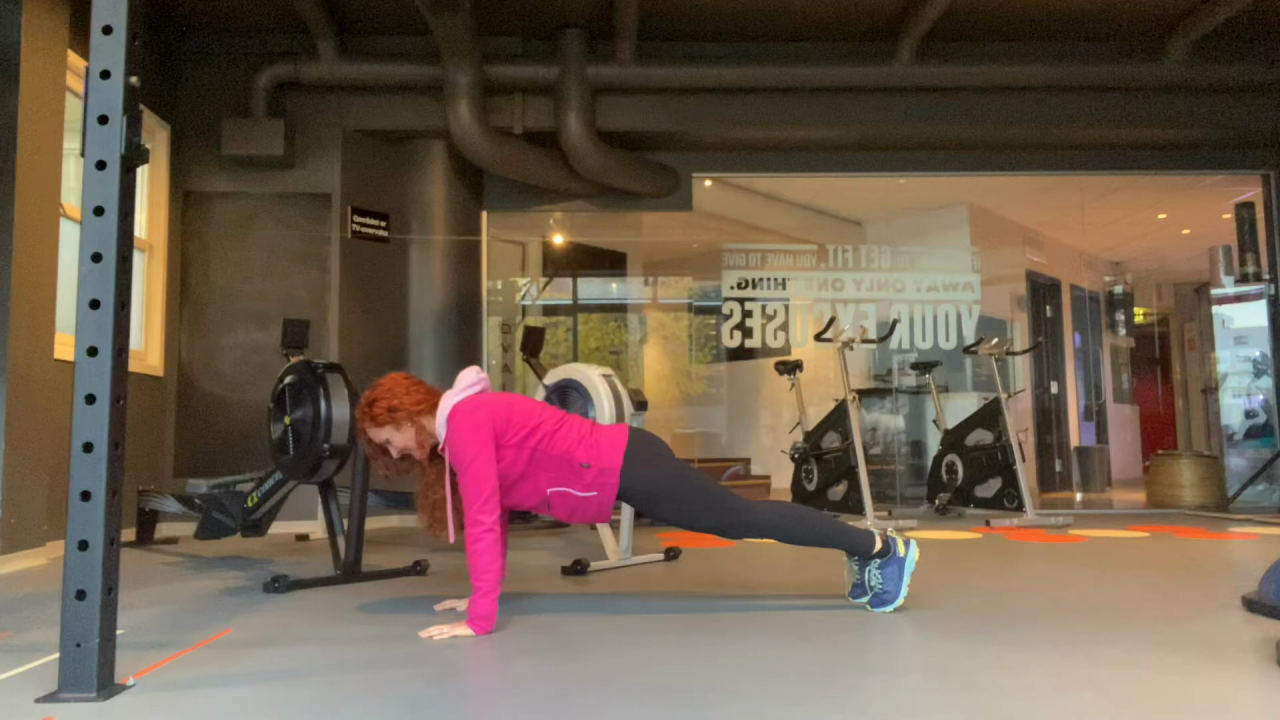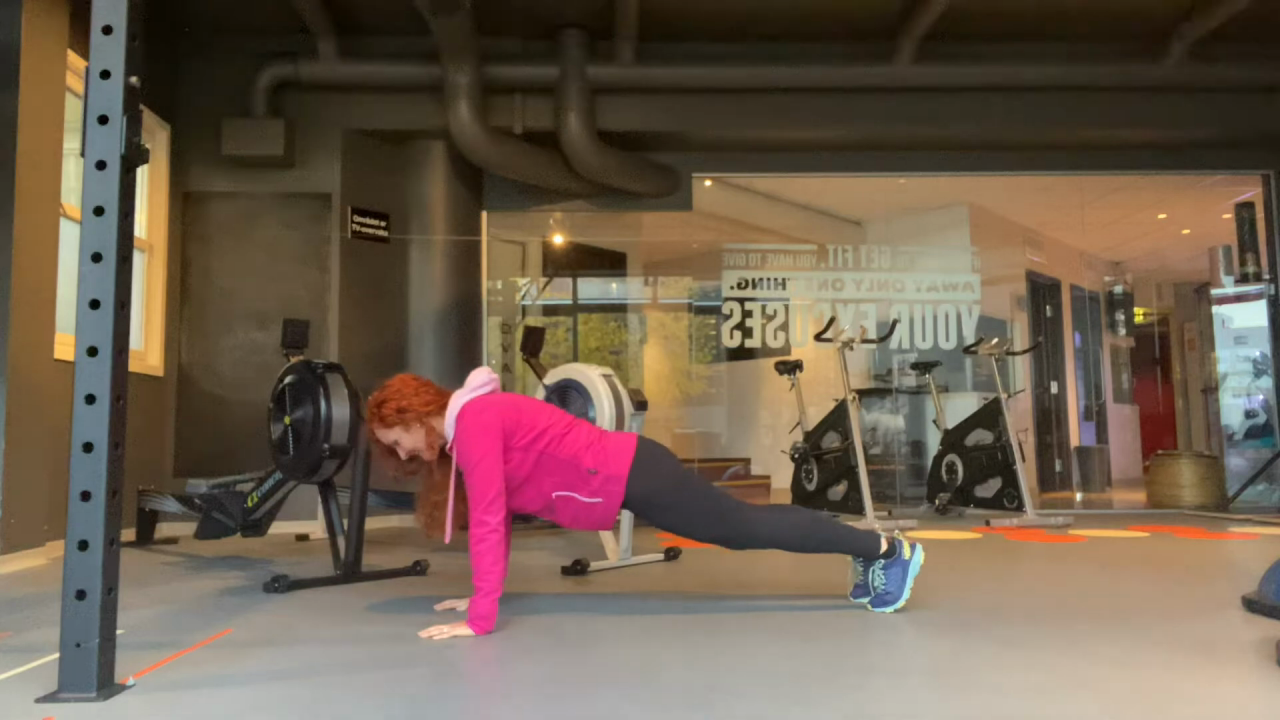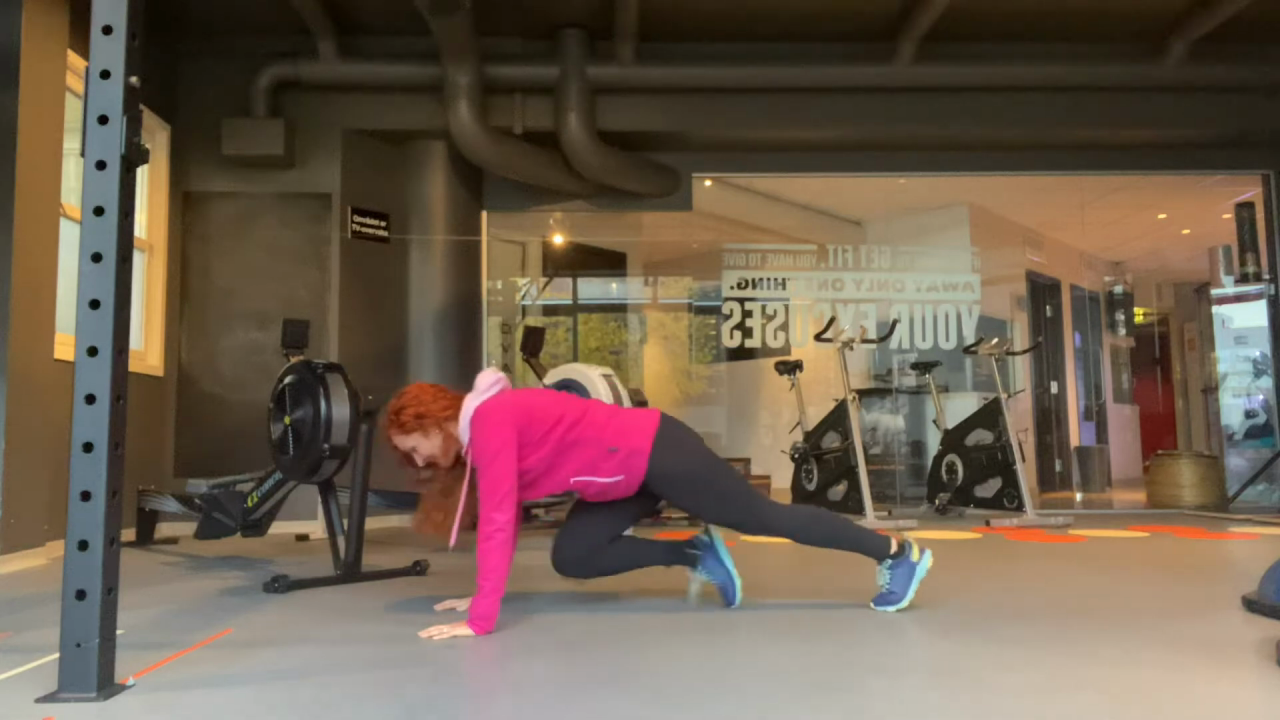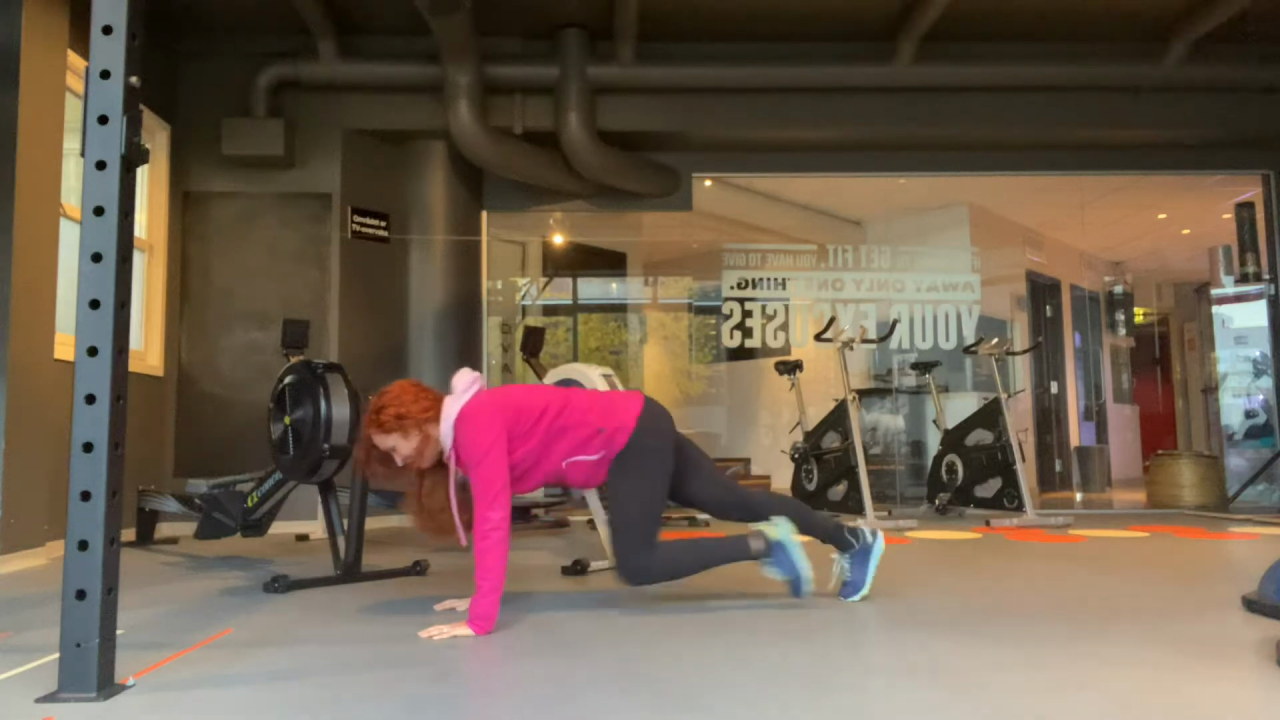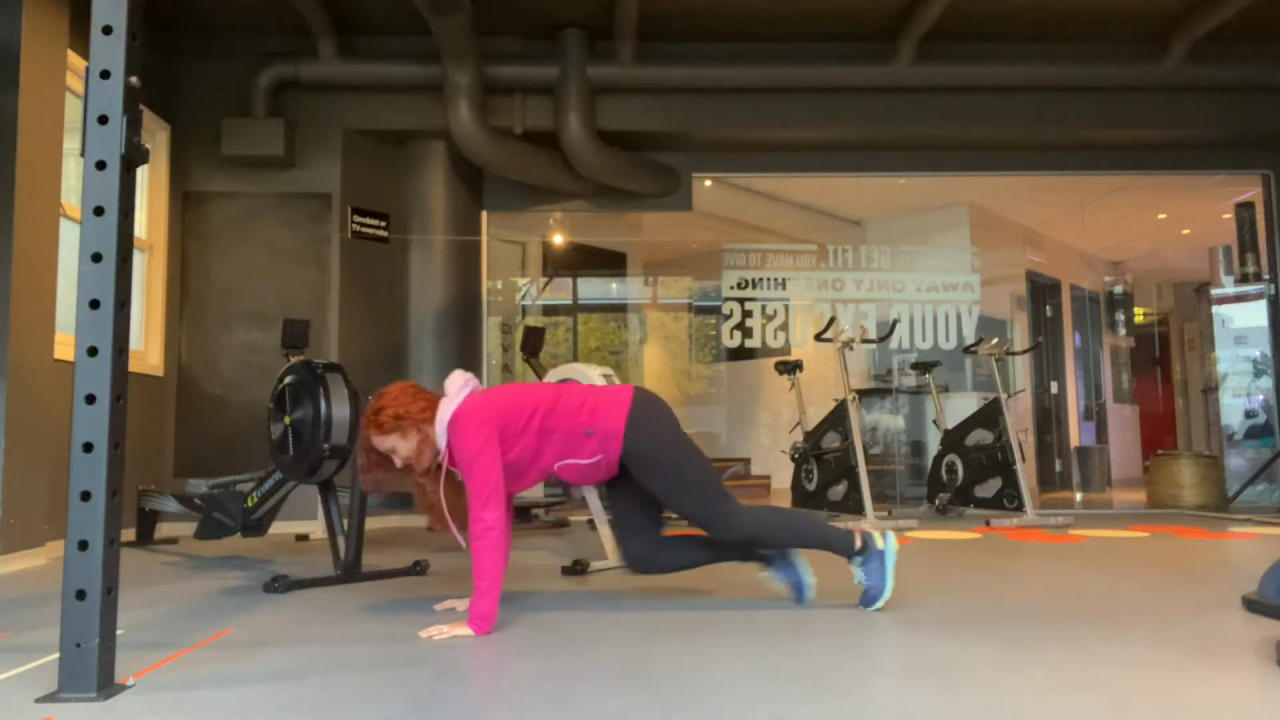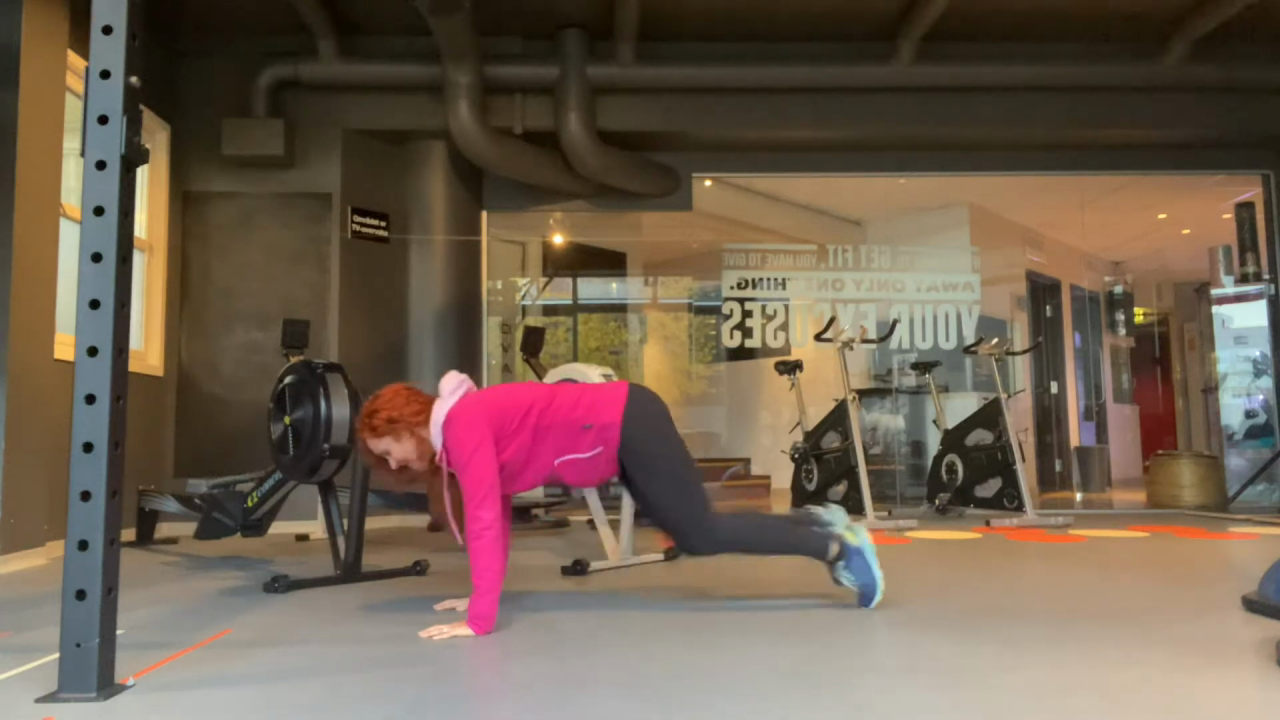
dt=0.4s
person 1, frame 1
left shoulder: (465, 423)
right shoulder: (472, 419)
left elbow: (484, 521)
right elbow: (491, 514)
left wrist: (479, 617)
right wrist: (482, 592)
left hip: (627, 468)
right hip: (618, 465)
left knee: (746, 518)
right knee: (740, 519)
left ankle: (885, 547)
right ankle: (858, 547)
person 1, frame 2
left shoulder: (472, 424)
right shoulder: (477, 424)
left elbow: (488, 522)
right elbow: (498, 516)
left wrist: (480, 618)
right wrist: (483, 592)
left hip: (636, 477)
right hip: (627, 475)
left knee: (749, 529)
right knee: (744, 528)
left ankle: (890, 550)
right ankle: (866, 552)
person 1, frame 3
left shoulder: (488, 424)
right shoulder: (492, 426)
left elbow: (497, 522)
right elbow: (505, 517)
left wrist: (481, 619)
right wrist: (484, 593)
left hip: (656, 453)
right hip: (634, 467)
left knee: (763, 516)
right knee: (571, 557)
left ankle: (900, 553)
right ankle: (696, 553)
person 1, frame 4
left shoulder: (475, 422)
right shoulder: (463, 429)
left elbow: (492, 521)
right elbow: (491, 514)
left wrist: (479, 617)
right wrist: (482, 591)
left hip: (636, 432)
right hip: (635, 435)
left knee: (636, 567)
right knee: (734, 502)
left ankle: (765, 544)
right ankle: (856, 540)
person 1, frame 5
left shoulder: (469, 424)
right shoulder: (469, 426)
left elbow: (487, 520)
right elbow: (499, 513)
left wrist: (480, 617)
right wrist: (480, 592)
left hip: (633, 426)
right hip: (619, 439)
left knee: (722, 518)
right knee: (642, 556)
left ankle: (867, 546)
right ankle: (777, 560)
person 1, frame 6
left shoulder: (462, 424)
right shoulder: (465, 424)
left elbow: (486, 520)
right elbow: (492, 513)
left wrist: (479, 618)
right wrist: (480, 593)
left hip: (628, 420)
right hip: (626, 425)
left knee: (696, 525)
right knee: (691, 535)
left ankle: (839, 546)
right ankle: (819, 523)
